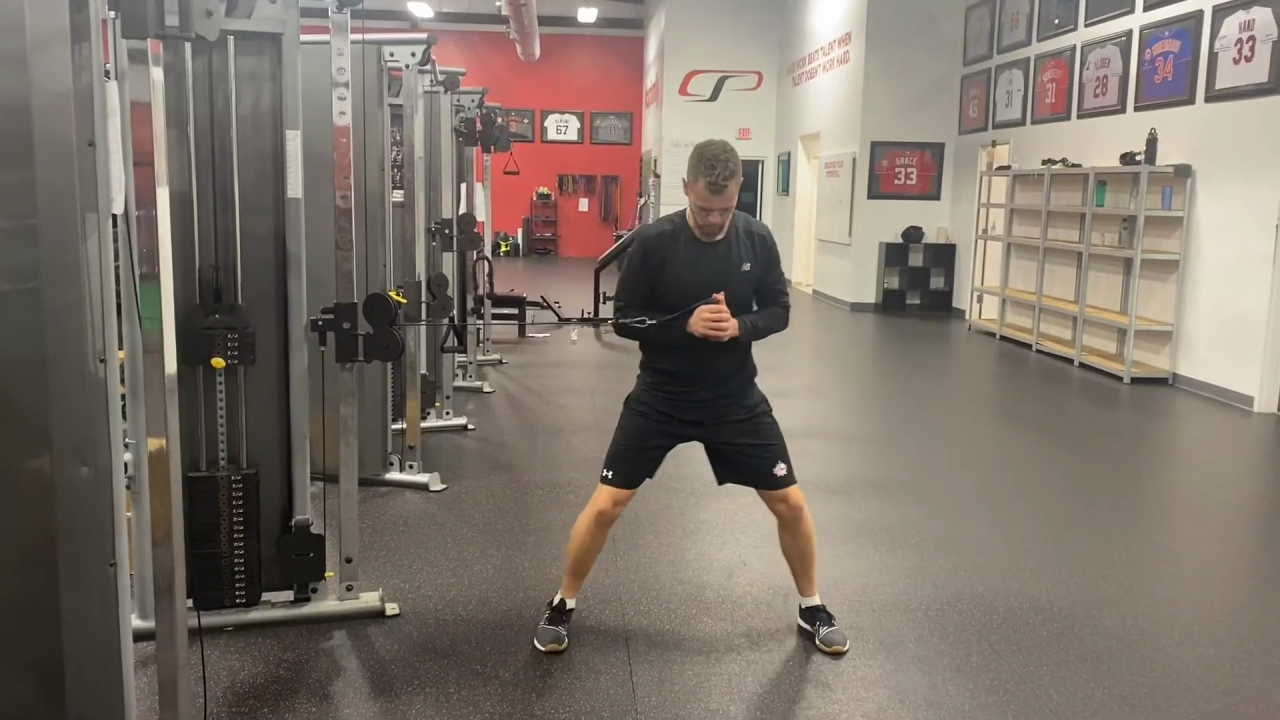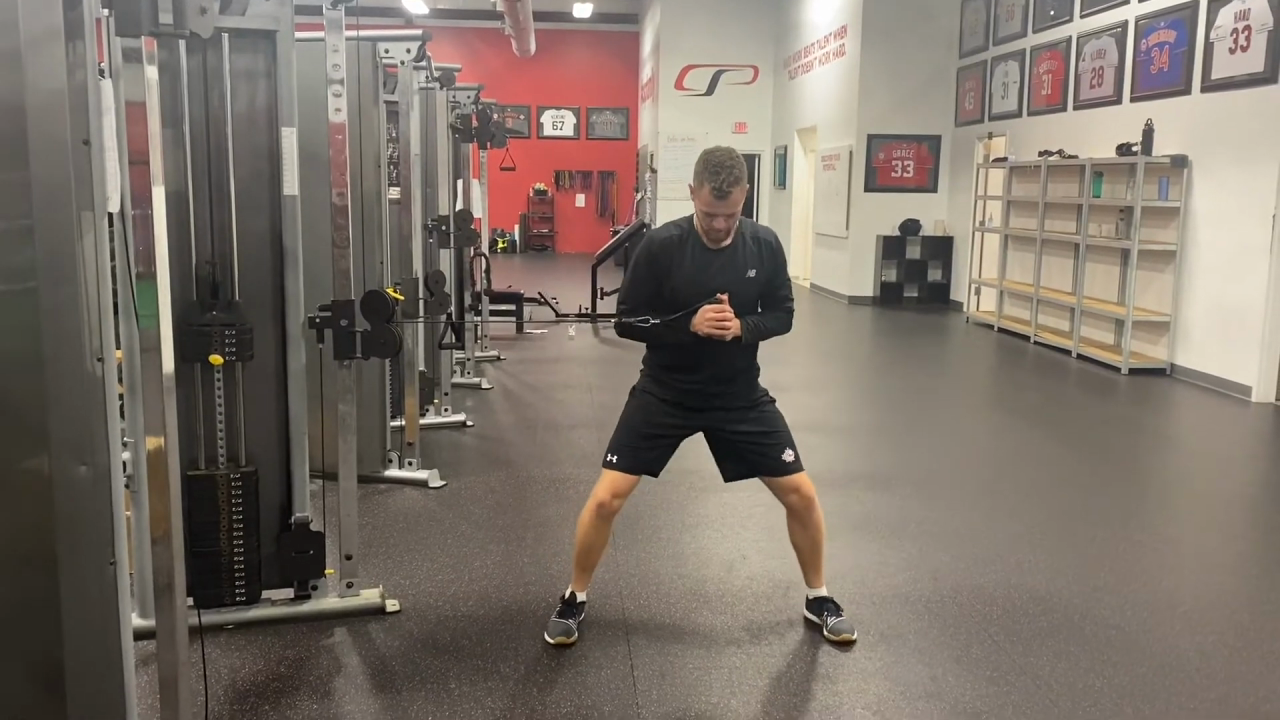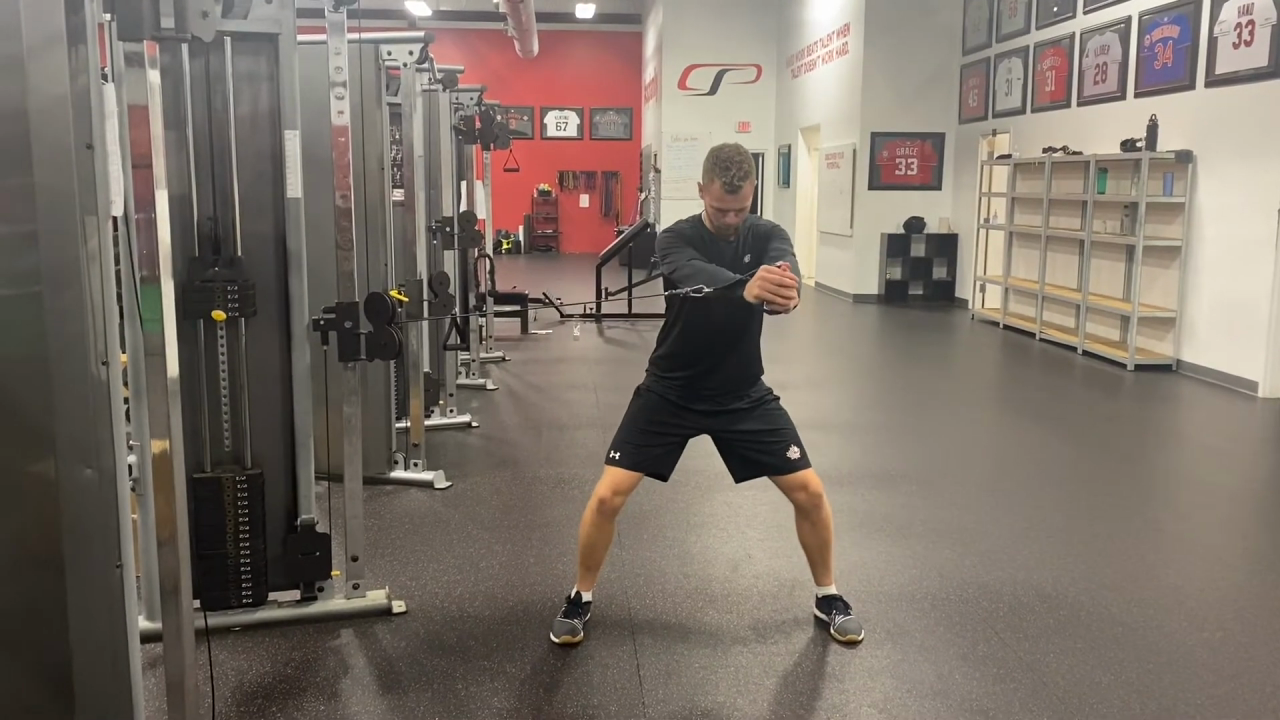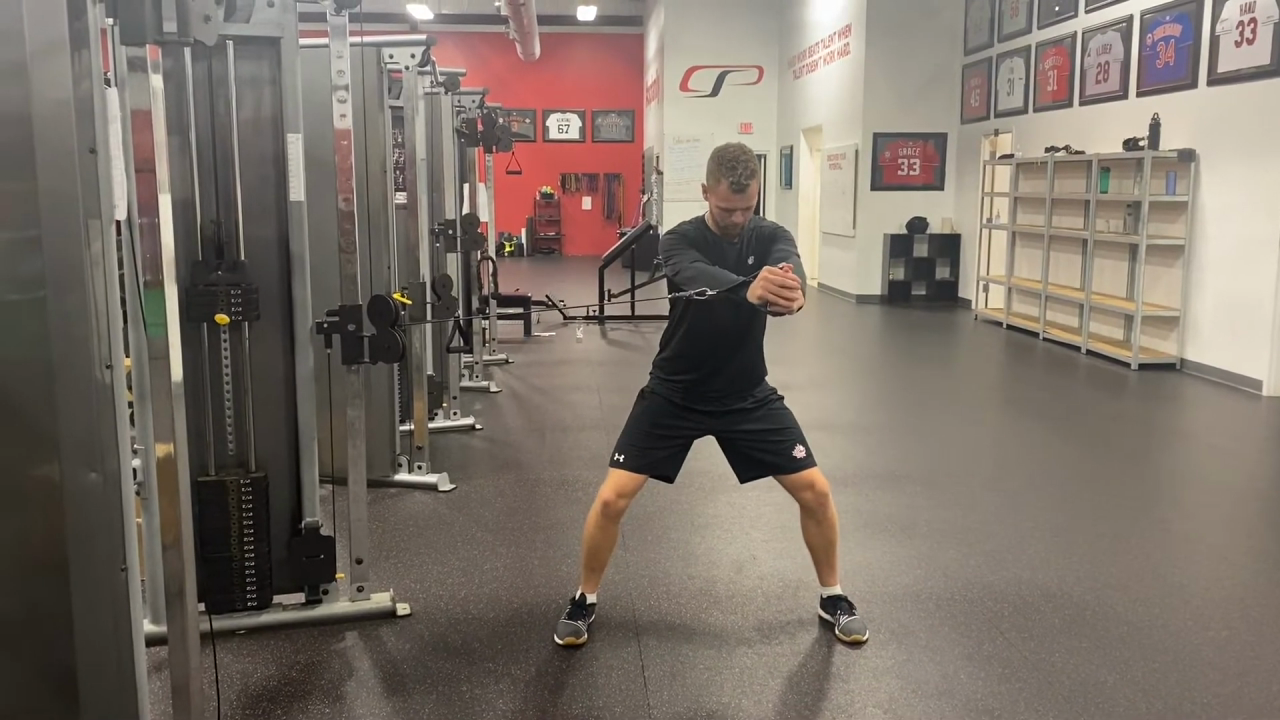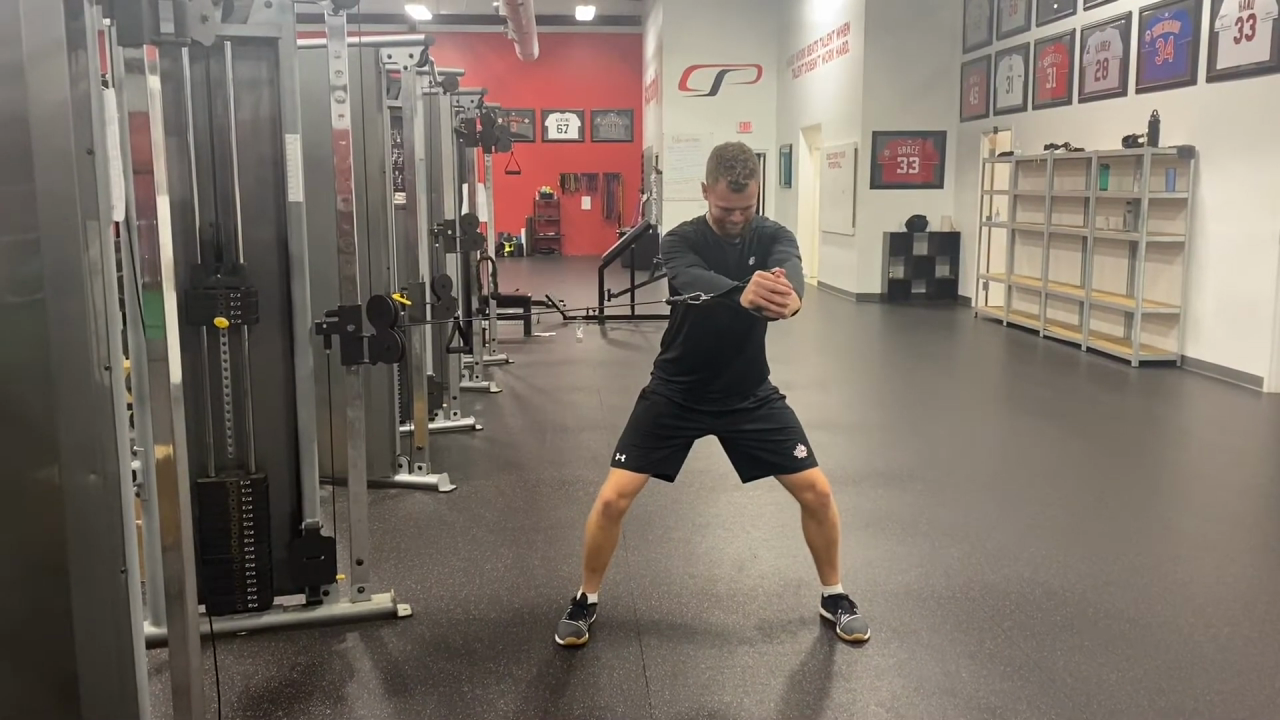
dt=1s
person 1, frame 1
left shoulder: (756, 239)
right shoulder: (654, 241)
left elbow: (779, 311)
right elbow: (625, 321)
left wrist: (739, 326)
right wrist: (687, 324)
left hip: (735, 399)
right hip: (661, 398)
left knee: (790, 504)
right knee: (606, 506)
left ankle: (812, 608)
right ankle: (562, 605)
person 1, frame 2
left shoulder: (764, 245)
right shoulder: (660, 246)
left elbow: (782, 315)
right elbow: (627, 321)
left wrist: (742, 326)
right wrist: (689, 324)
left hip: (740, 395)
right hip: (663, 393)
left knee: (801, 493)
right knee: (605, 499)
left ankle: (818, 598)
right ankle: (574, 599)
person 1, frame 3
left shoulder: (767, 235)
right shoulder: (677, 238)
left elbow: (784, 272)
right elbow: (698, 278)
left wrist: (783, 290)
right wrist: (747, 288)
left hip: (743, 394)
right hip: (671, 392)
left knee: (809, 492)
right knee: (607, 496)
left ankle: (828, 597)
right ankle: (581, 597)
person 1, frame 4
left shoulder: (770, 237)
right shoulder: (679, 241)
left elbow: (790, 269)
right elbow: (699, 279)
left wrist: (791, 292)
right wrist: (750, 289)
left hip: (747, 394)
right hip: (674, 394)
left knee: (816, 492)
right knee: (611, 499)
left ankle: (832, 597)
right ankle: (585, 599)
person 1, frame 5
left shoulder: (772, 237)
right shoulder: (680, 242)
left elbow: (789, 270)
right elbow: (695, 283)
left wrist: (789, 295)
right wrist: (743, 295)
left hip: (749, 394)
right hip: (676, 394)
left knee: (817, 492)
right knee: (612, 500)
left ankle: (833, 596)
right ankle: (586, 599)
